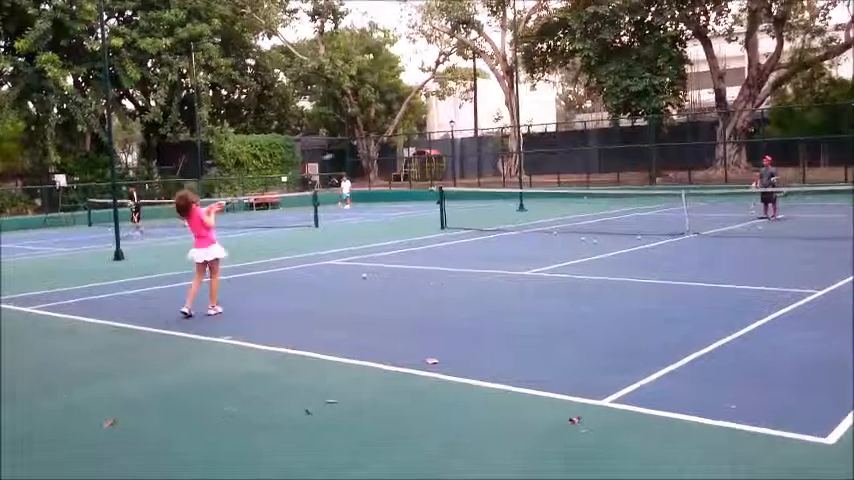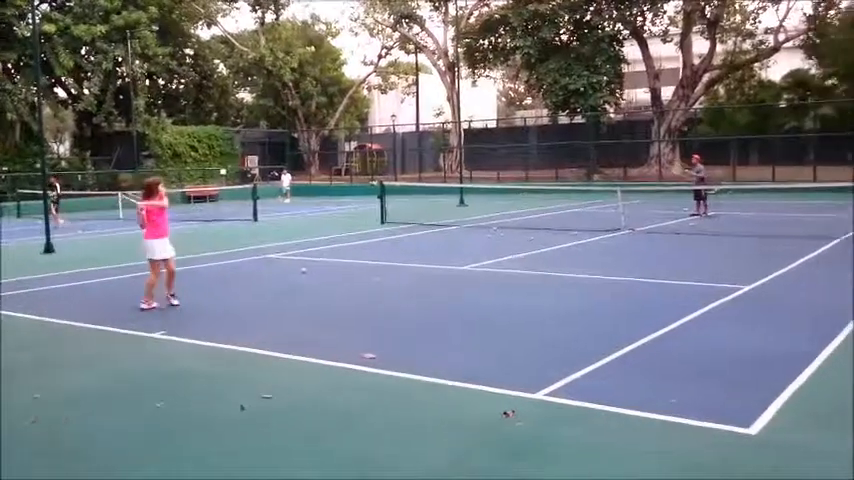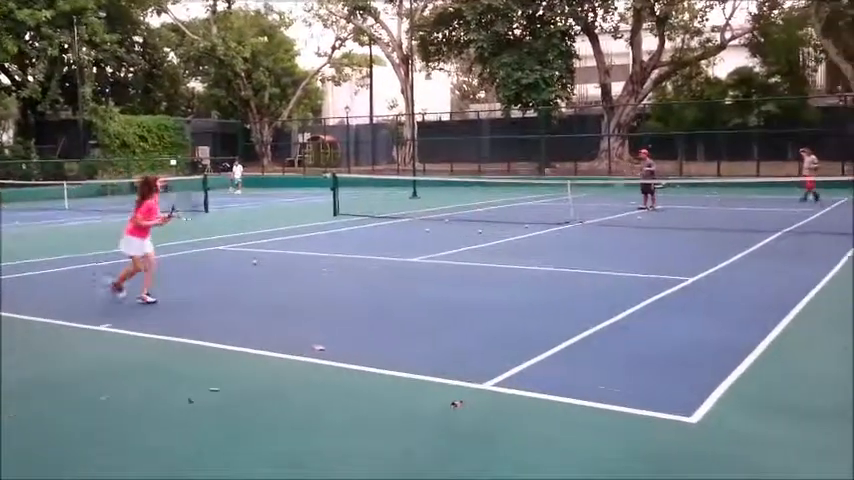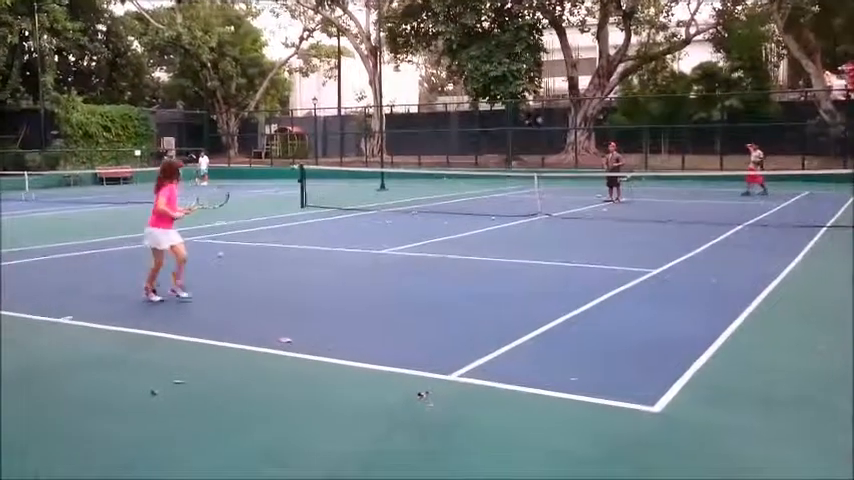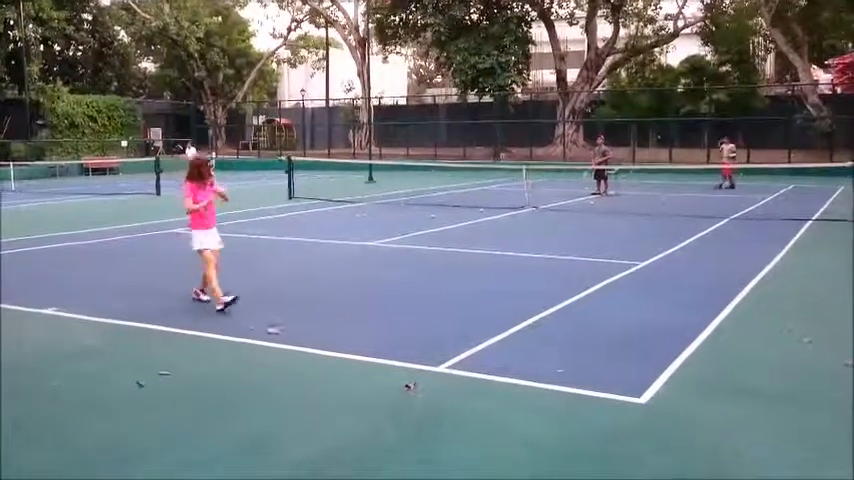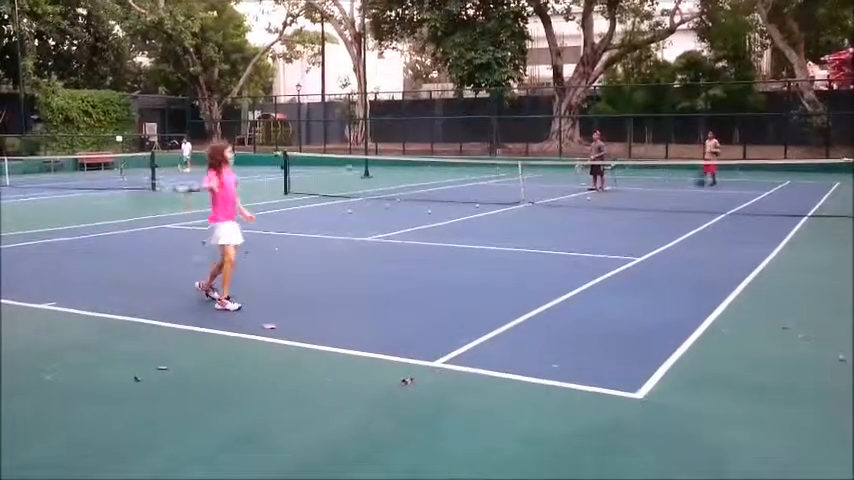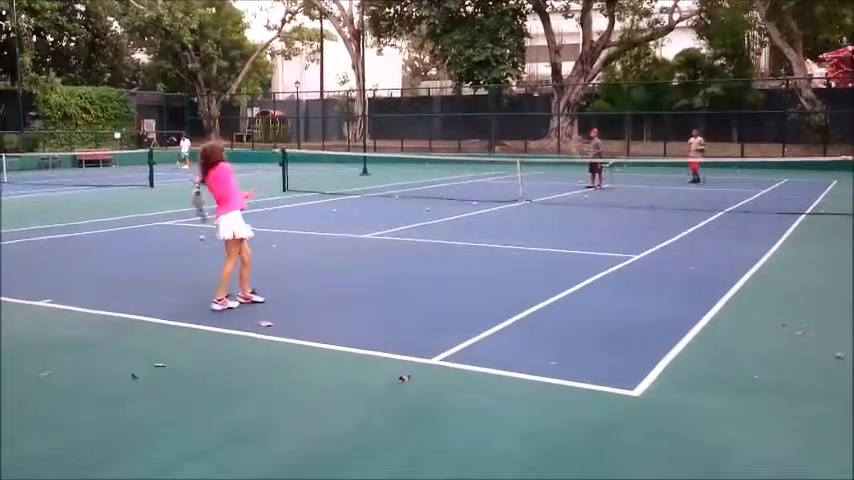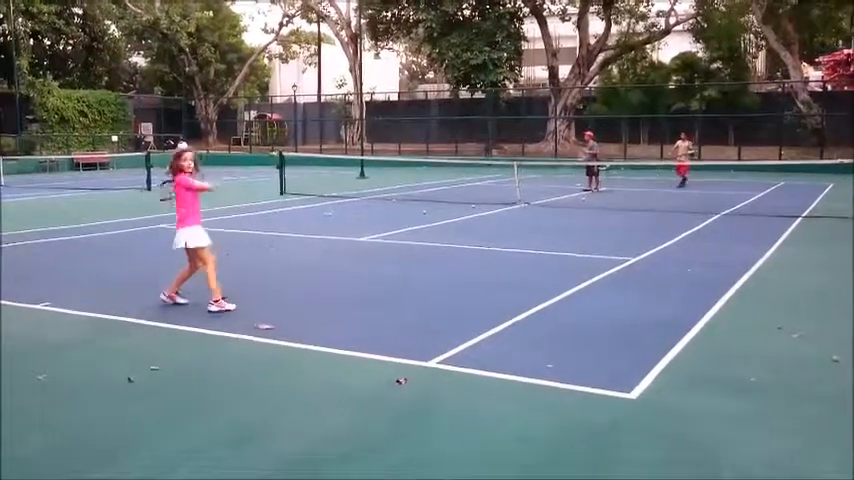
dt=0.5s
person 1, frame 1
left shoulder: (188, 214)
right shoulder: (197, 210)
left elbow: (208, 210)
right elbow: (210, 225)
left wrist: (213, 208)
right wrist: (212, 212)
left hip: (199, 249)
right hip: (210, 247)
left knee: (198, 279)
right knee: (214, 276)
left ankle: (187, 306)
right ankle: (213, 306)
person 1, frame 2
left shoulder: (162, 201)
right shoulder: (144, 206)
left elbow: (165, 204)
right elbow: (143, 226)
left wrist: (147, 203)
right wrist: (140, 213)
left hip: (163, 239)
right hip: (153, 241)
left knee: (171, 270)
right knee: (155, 273)
left ankle: (170, 294)
right ankle: (146, 301)
person 1, frame 3
left shoulder: (154, 198)
right shoulder: (147, 202)
left elbow: (156, 214)
right elbow: (137, 222)
left wrist: (162, 218)
right wrist: (153, 223)
left hip: (144, 237)
right hip: (134, 237)
left knee: (151, 263)
right knee: (137, 268)
left ankle: (144, 294)
right ankle: (117, 284)
person 1, frame 4
left shoulder: (171, 186)
right shoulder: (166, 187)
right elbow: (160, 207)
left wrist: (182, 210)
right wrist: (175, 215)
left hip: (168, 229)
right hip: (157, 229)
left knee: (182, 256)
right knee: (159, 263)
left ankle: (177, 286)
right ankle: (149, 290)
person 1, frame 5
left shoulder: (211, 182)
right shoulder: (190, 185)
left elbow: (225, 198)
right elbow: (188, 210)
left wrist: (221, 192)
right wrist: (204, 203)
left hip: (211, 229)
right hip: (198, 230)
left knee: (214, 263)
right knee: (209, 262)
left ankle: (200, 290)
right ankle: (220, 299)
person 1, frame 6
left shoulder: (229, 173)
right shoulder: (214, 173)
right elbow: (210, 187)
left wrist: (243, 212)
right wrist: (210, 186)
left hip: (231, 221)
right hip: (220, 222)
left knee: (226, 259)
right knee: (230, 259)
left ankle: (206, 285)
right ankle: (223, 300)
person 1, frame 7
left shoulder: (208, 176)
right shoulder: (225, 167)
left wrist: (243, 195)
right wrist: (206, 182)
left hip: (226, 217)
right hip: (230, 217)
left knee: (246, 256)
right knee: (232, 259)
left ankle: (246, 293)
right ankle: (220, 299)
person 1, frame 8
left shoulder: (186, 180)
right shoulder: (181, 179)
right elbow: (206, 187)
right wrist: (207, 186)
left hip: (190, 227)
right hip: (189, 228)
left knee: (194, 265)
right knee: (210, 262)
left ankle: (170, 293)
right ankle: (216, 301)
